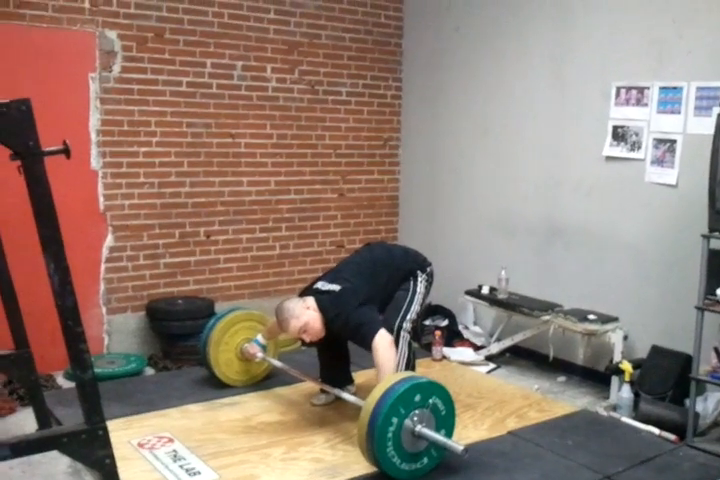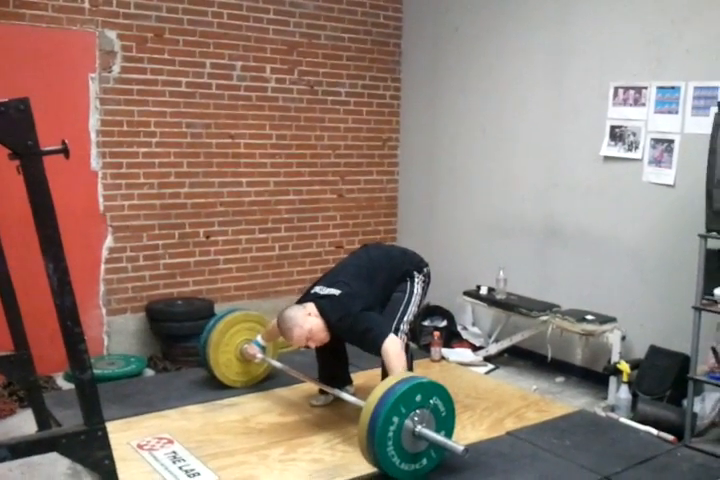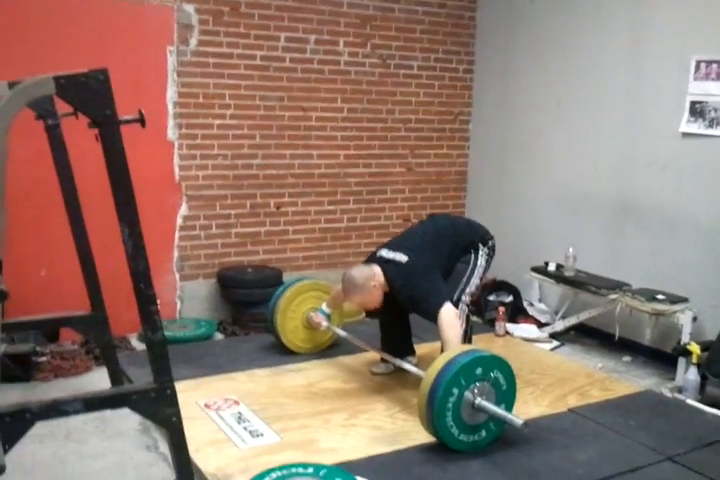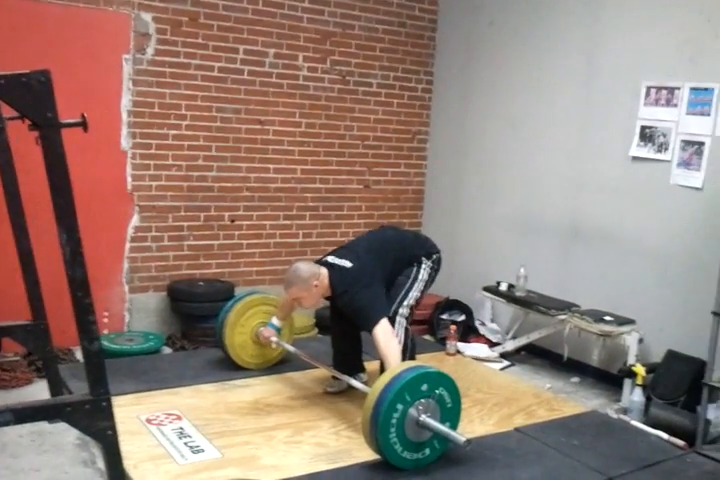
dt=1s
person 1, frame 1
left shoulder: (342, 310)
right shoulder: (304, 302)
left elbow: (384, 341)
right elbow: (282, 320)
right wrist: (259, 342)
left hip: (412, 272)
right hip: (376, 264)
left knee: (396, 329)
right knee: (329, 329)
right ankle: (339, 384)
person 1, frame 2
left shoulder: (344, 313)
right shoulder: (304, 308)
left elbow: (393, 345)
right elbow: (280, 323)
right wrist: (258, 343)
left hip: (409, 272)
right hip: (373, 267)
left knee: (394, 331)
right knee: (329, 331)
right ankle: (337, 385)
person 1, frame 3
left shoulder: (410, 280)
right shoulder: (372, 268)
left elbow: (449, 316)
right elbow: (346, 287)
right wrist: (324, 311)
left hip: (475, 245)
right hip: (440, 239)
left knee: (455, 303)
right knee: (391, 299)
right ankle: (399, 355)
person 1, frame 4
left shoulder: (353, 287)
right shoulder: (317, 273)
left elbow: (383, 333)
right elbow: (290, 298)
right wrist: (274, 325)
left hip: (421, 258)
right hip: (386, 254)
left knee: (394, 315)
right knee: (342, 311)
right ankle: (351, 372)
